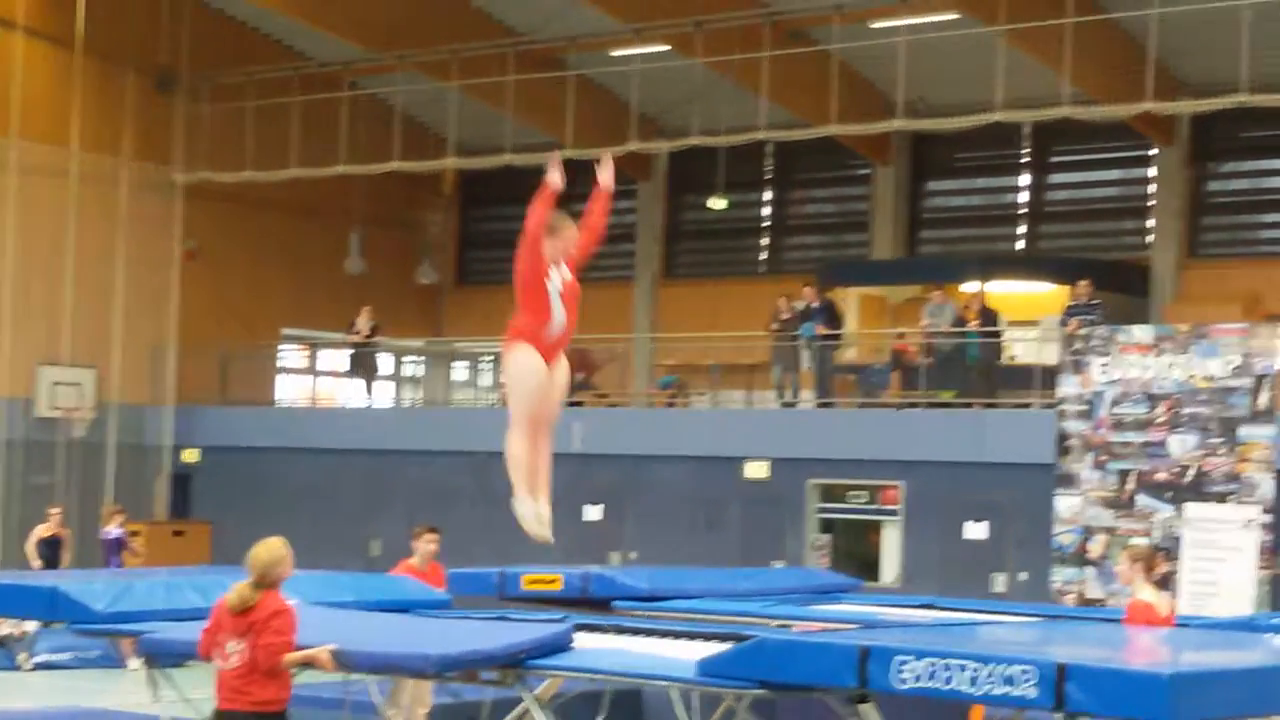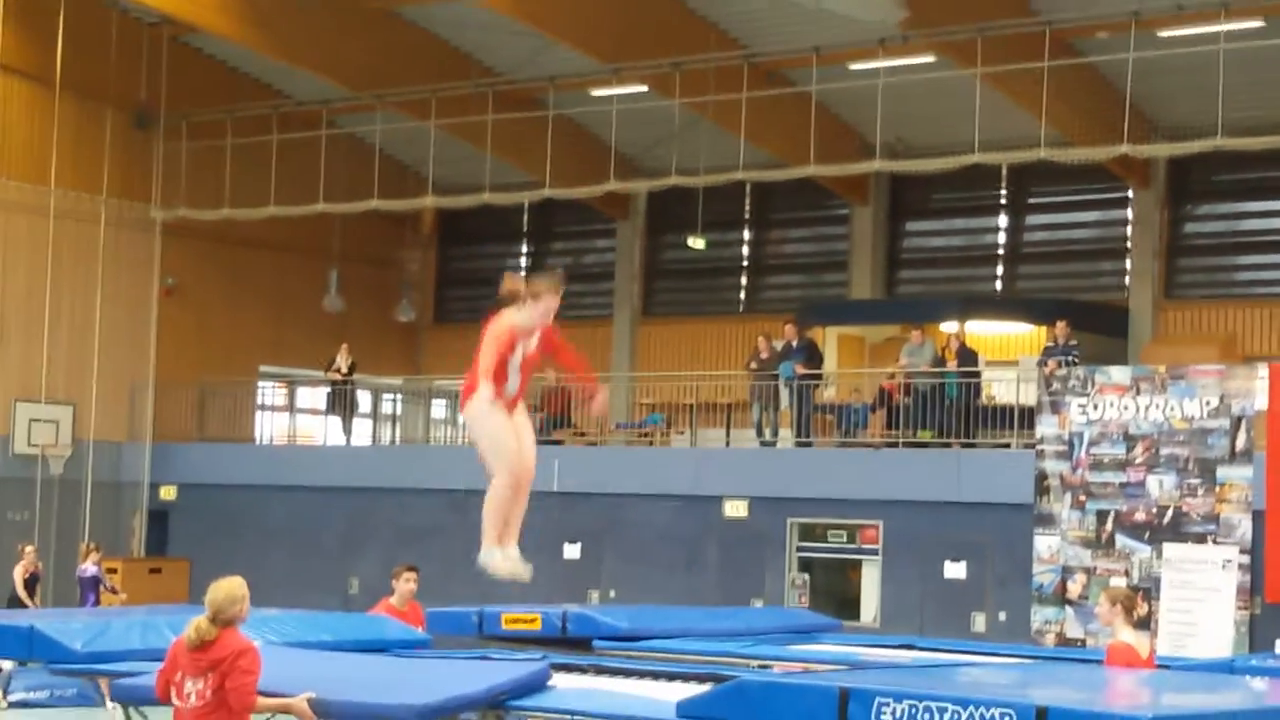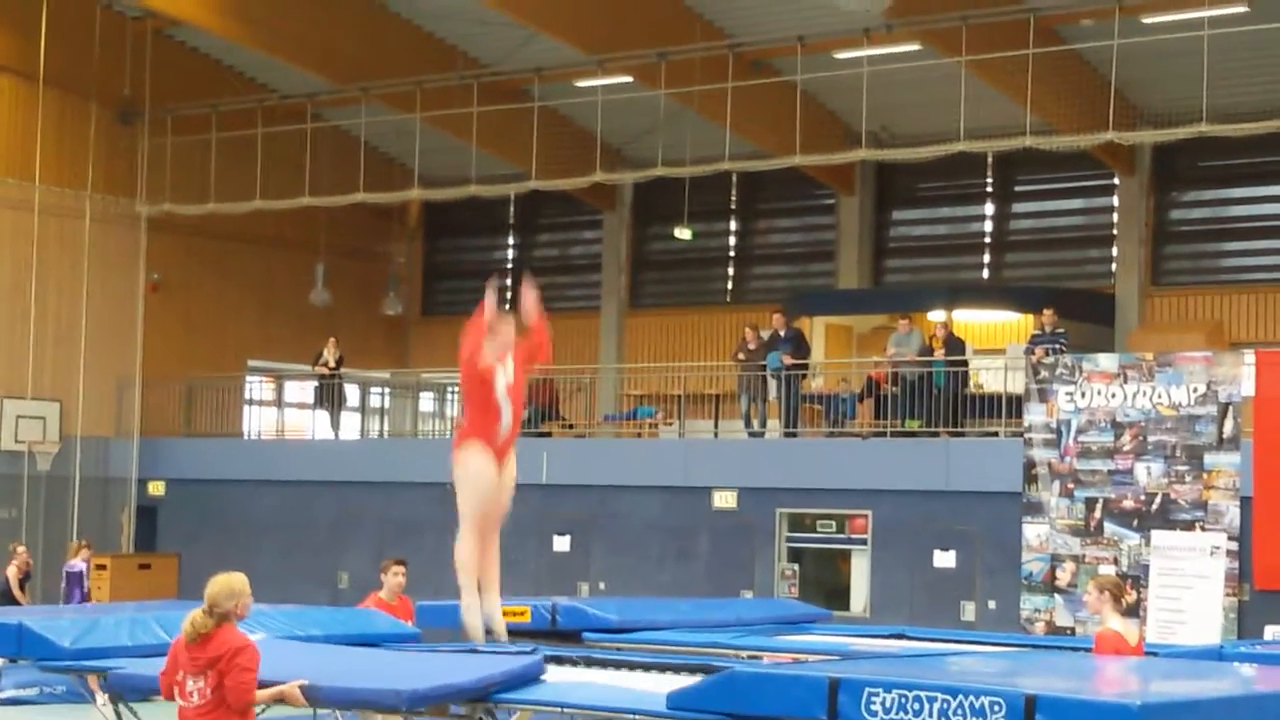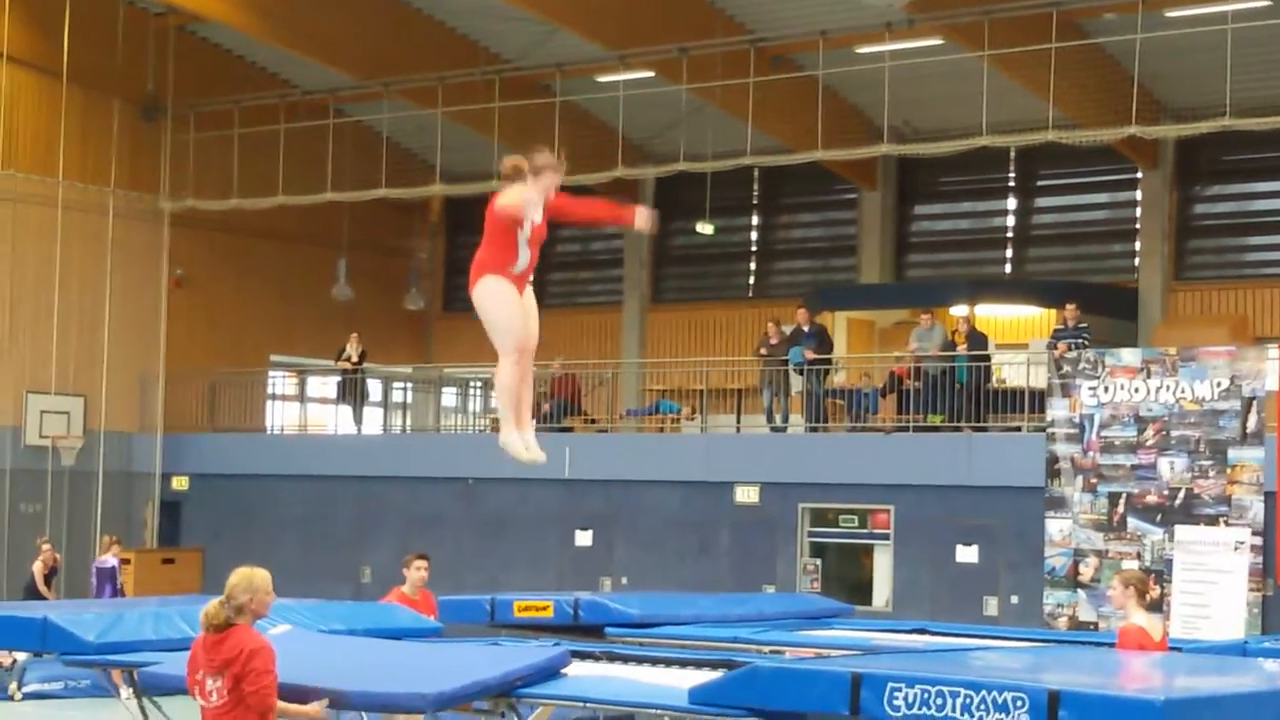
dt=0.7s
person 1, frame 1
left shoulder: (566, 263)
right shoulder: (530, 263)
left elbow: (594, 229)
right elbow: (532, 231)
left wrist: (604, 189)
right wrist: (550, 189)
left hip: (555, 354)
right hip: (525, 348)
left knee: (543, 430)
right knee: (524, 426)
left ankle: (541, 500)
right ankle: (524, 498)
person 1, frame 2
left shoulder: (543, 329)
right shoulder: (503, 326)
left elbow: (569, 359)
right elbow: (488, 353)
left wrist: (594, 387)
right wrist: (484, 387)
left hip: (511, 405)
right hip: (484, 401)
left knee: (525, 474)
right knee: (509, 474)
left ankle: (509, 548)
right ankle: (489, 549)
person 1, frame 3
left shoulder: (513, 359)
right shoulder: (476, 365)
left elbow: (539, 350)
right elbow: (467, 354)
left wrist: (533, 312)
right wrist: (482, 319)
left hip: (504, 452)
right hip: (475, 450)
left knee: (491, 530)
right knee: (473, 527)
left ankle: (492, 604)
right ankle: (469, 600)
person 1, frame 4
left shoulder: (546, 202)
right shoulder: (504, 201)
left elbow: (588, 209)
right elbow: (507, 208)
left wrist: (630, 215)
right wrist: (523, 204)
left hip: (519, 282)
right hip: (492, 277)
left knee: (525, 358)
right knee: (513, 352)
left ankle: (526, 432)
right ankle: (509, 431)
